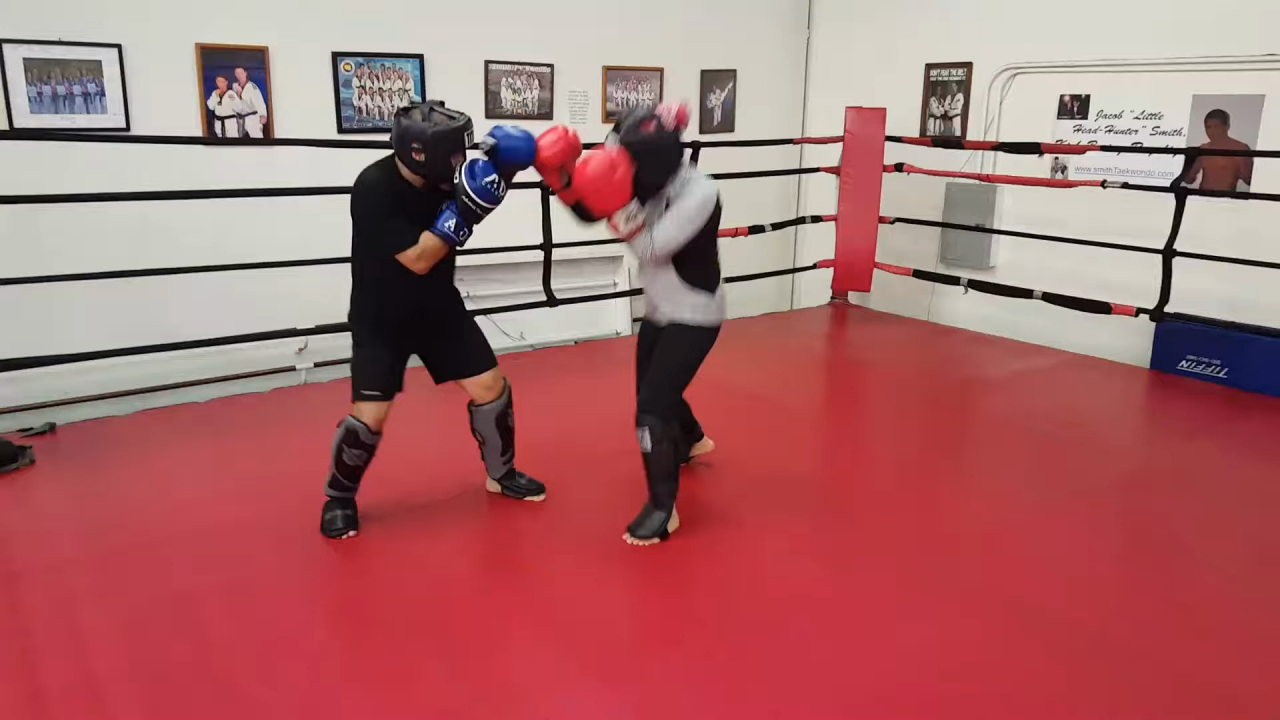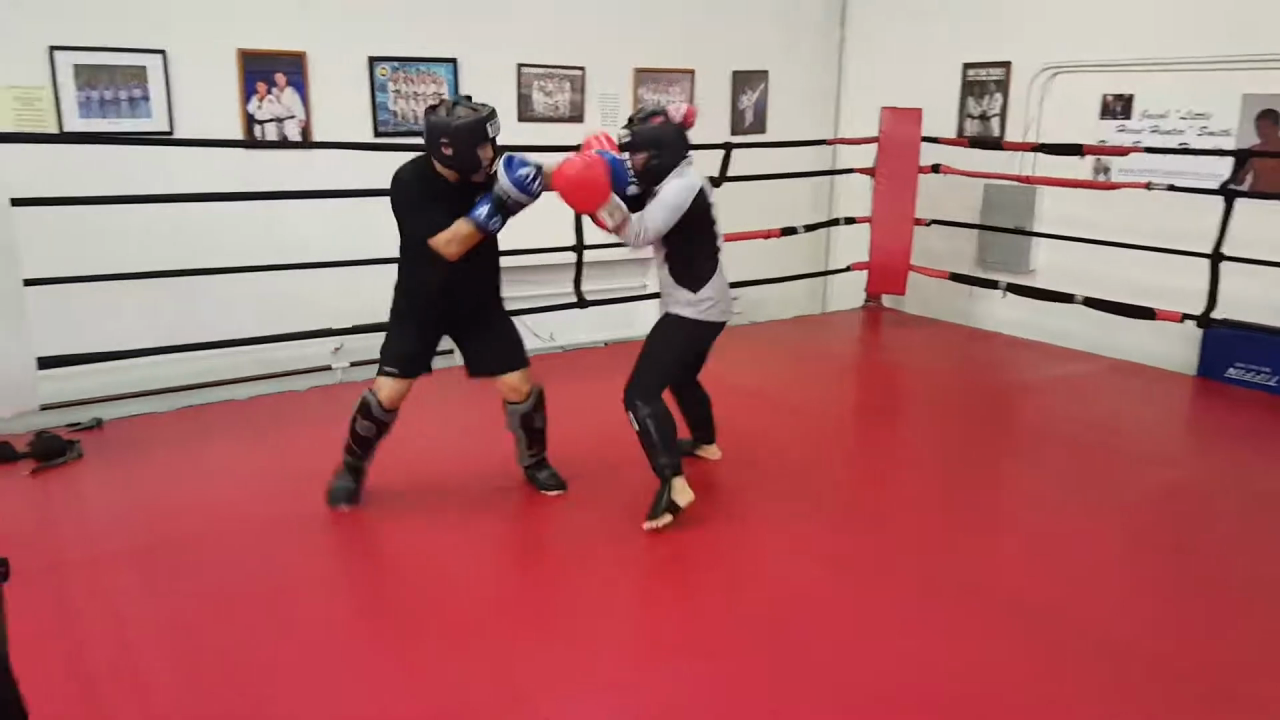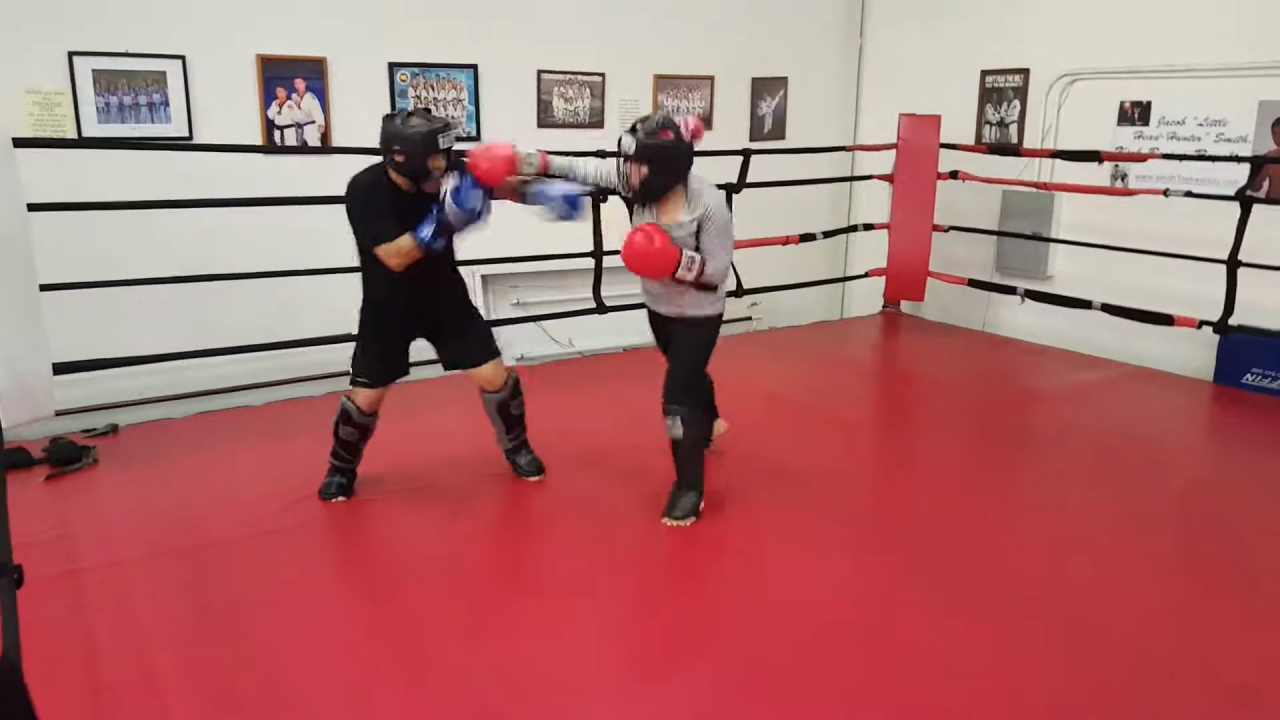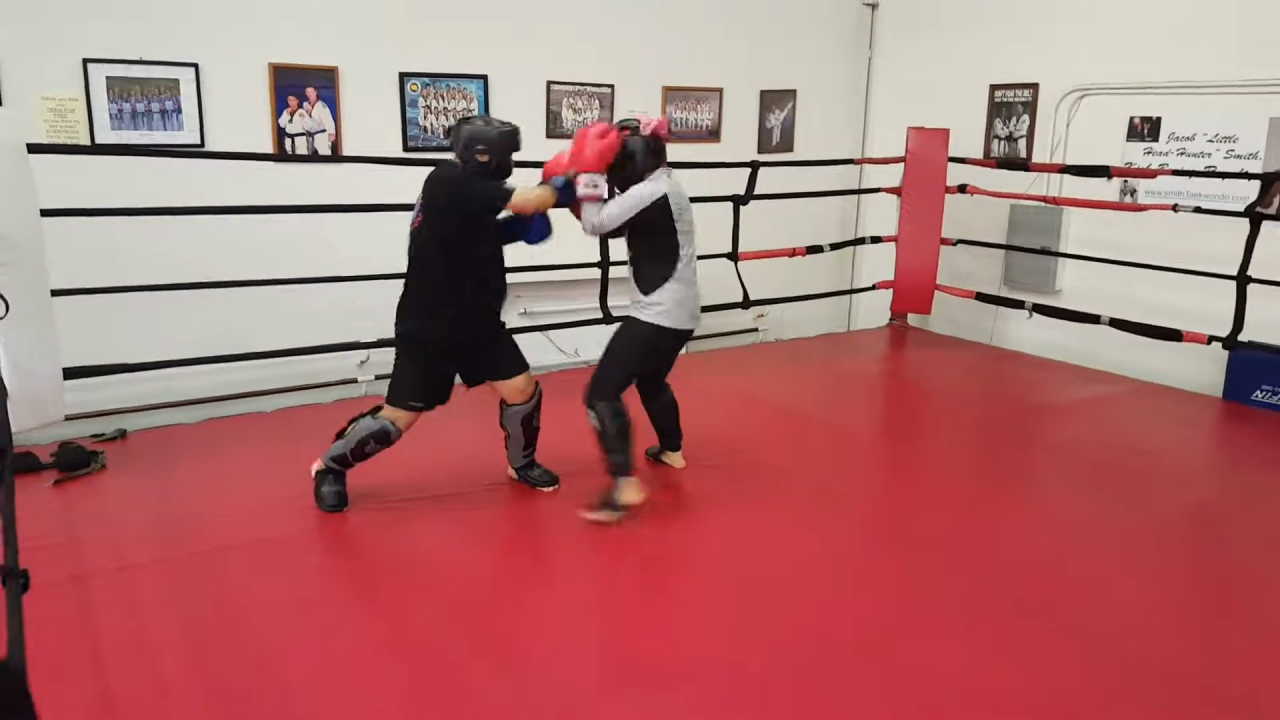
dt=0.5s
person 1, frame 1
left shoulder: (700, 192)
right shoulder: (646, 181)
left elbow: (651, 249)
right elbow: (590, 209)
left wrist: (619, 204)
right wrist: (562, 175)
left hip: (694, 317)
right hip: (658, 313)
left knee: (652, 408)
right knee: (655, 394)
left ankle: (662, 510)
right ankle: (694, 441)
person 1, frame 2
left shoulder: (683, 185)
right shoulder: (669, 180)
left elbow: (640, 235)
right elbow: (636, 208)
left wrist: (600, 200)
right wrist: (604, 170)
left hip: (695, 310)
right hip: (699, 306)
left knee: (641, 392)
right knee: (680, 376)
left ankle: (674, 485)
right ankle: (705, 441)
person 1, frame 3
left shoulder: (709, 204)
right shoulder: (634, 181)
left elbow: (717, 272)
right elbow: (577, 171)
left wrist: (676, 261)
right wrist: (515, 161)
left hip: (699, 310)
right hip: (663, 304)
left knee: (678, 397)
right knee: (686, 370)
left ankle: (690, 490)
right ankle: (710, 423)
person 1, frame 4
left shoulder: (650, 192)
right shoulder: (664, 188)
left elbow: (595, 224)
right elbow: (611, 219)
left wrist: (586, 173)
right wrist: (573, 180)
left hip: (657, 314)
right hip: (680, 314)
left knee: (602, 393)
right knee: (651, 380)
left ankle: (625, 485)
right ankle: (671, 449)
person 2, frame 1
left shoulder: (439, 172)
right shoulder: (375, 188)
left elbow: (484, 182)
right elbow: (418, 259)
left wrist: (502, 164)
right wrist: (464, 210)
left hip: (438, 306)
right hip: (381, 316)
left knee: (489, 387)
right knee: (369, 416)
left ankle: (501, 473)
right ankle: (339, 495)
person 2, frame 2
left shoulder: (479, 169)
right shoulder: (411, 181)
left elbow: (531, 179)
right elbow: (449, 246)
right wrist: (498, 203)
left hip: (477, 300)
right hip: (421, 303)
left knee: (520, 386)
right knee: (388, 393)
left ankle: (534, 462)
right ankle: (352, 467)
person 2, frame 3
left shoulder: (445, 175)
right shoulder: (367, 189)
left elbow: (498, 185)
right elbow: (395, 258)
left wrist: (541, 190)
right wrist: (442, 221)
left hip: (446, 298)
right hip: (389, 306)
left knee: (494, 377)
right knee: (364, 398)
left ankle: (516, 448)
right ankle: (342, 466)
person 2, frame 4
left shoulder: (467, 187)
right shoulder: (451, 183)
right elbow: (527, 202)
left wrist: (515, 228)
right wrist: (564, 186)
left hip: (473, 318)
right hip: (429, 324)
left knee: (522, 389)
right knee: (400, 416)
left ankle: (522, 462)
right ankle: (332, 467)
